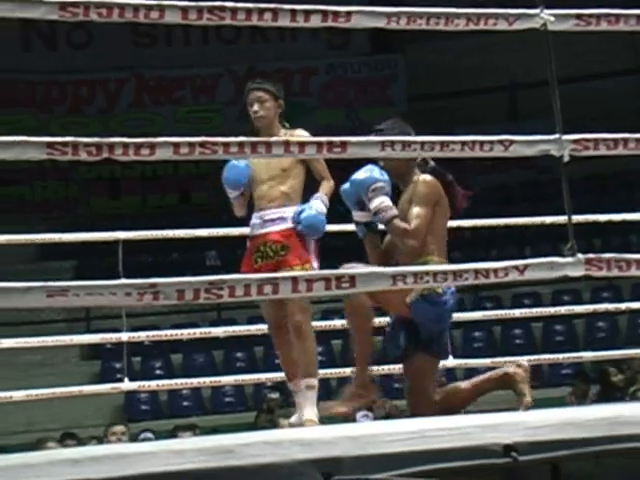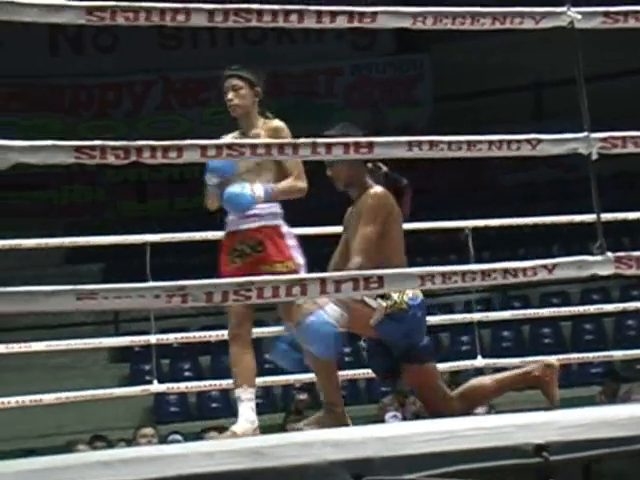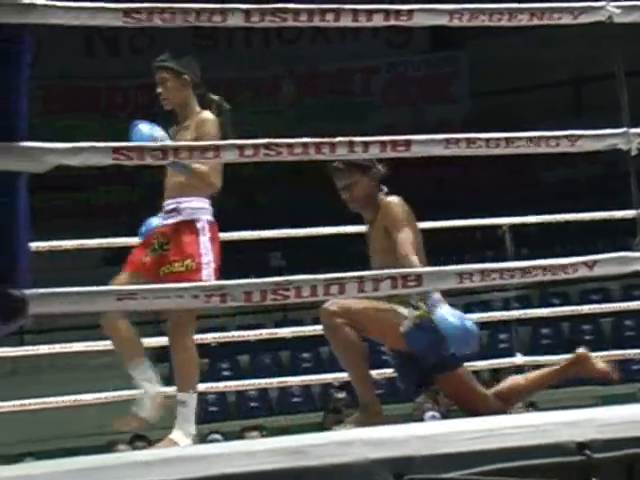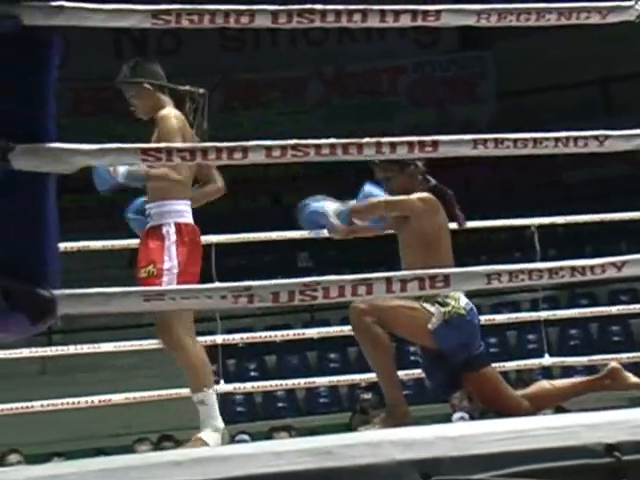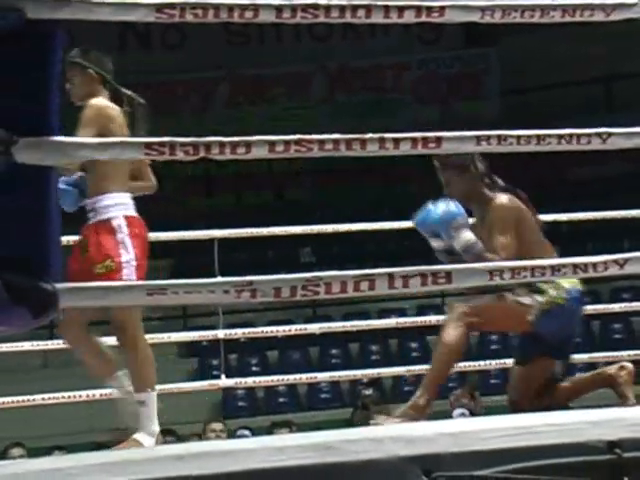
dt=0.7s
person 1, frame 1
left shoulder: (299, 138)
right shoulder: (246, 153)
left elbow: (327, 181)
right elbow: (238, 211)
left wrist: (319, 203)
right wrist: (234, 192)
left hip: (293, 234)
right hip: (258, 239)
left knee: (298, 320)
right knee: (278, 326)
left ankle: (309, 408)
right ankle: (300, 402)
person 1, frame 2
left shoulder: (275, 129)
right shoulder: (227, 143)
left elbow: (300, 184)
right elbow: (212, 203)
left wrist: (258, 193)
right wrist: (214, 180)
left hip: (271, 233)
right hip: (236, 239)
left knee: (296, 322)
right knee: (237, 327)
right ankle: (246, 419)
person 1, frame 3
left shoulder: (207, 120)
right shoulder: (179, 128)
left elbow: (211, 181)
left hip: (194, 230)
right hip: (167, 231)
left knee: (180, 328)
right knee: (109, 308)
left ankle: (185, 430)
right ankle: (150, 391)
person 1, frame 4
left shoulder: (168, 119)
right shoulder: (180, 124)
left elbow: (177, 176)
right elbow: (216, 186)
left hip: (170, 233)
right hip: (169, 233)
left knee: (176, 333)
right knee: (176, 334)
left ankle: (212, 428)
right ankle: (211, 424)
person 1, frame 5
left shoulder: (97, 109)
right shoulder: (116, 119)
left elbow: (70, 164)
right elbow: (149, 183)
right wrist: (92, 185)
left hip: (117, 229)
right hip: (99, 231)
left knee: (128, 329)
right knee: (70, 325)
left ankle: (148, 430)
right ankle: (132, 394)
person 2, frame 1
left shoulder: (427, 185)
right shoulder: (404, 196)
left elbow: (414, 237)
right elbow: (382, 264)
left wrist: (383, 208)
right wrist: (365, 222)
left hip: (431, 292)
right hip: (419, 300)
right knee: (423, 408)
left ankle: (362, 384)
right ankle: (505, 375)
person 2, frame 2
left shoulder: (376, 198)
right shoulder: (354, 210)
left elbow: (359, 263)
right elbow: (337, 269)
left wrist: (331, 309)
right wrist: (325, 304)
left hip: (395, 306)
right hip: (387, 310)
left knee: (307, 313)
right knee: (447, 406)
left ankle: (333, 412)
right ankle: (535, 374)
person 2, frame 3
left shoulder: (393, 208)
right shoulder: (372, 223)
left elbow: (412, 263)
left wrist: (437, 306)
left hip: (417, 318)
right hip: (412, 327)
left knee: (333, 313)
right knee: (490, 406)
left ankle: (370, 411)
right ankle: (572, 365)
person 2, frame 4
left shoulder: (421, 203)
right shoulder: (405, 216)
left elbow: (382, 205)
right elbow: (350, 228)
right wrist: (340, 223)
left hip: (448, 316)
right hip: (444, 323)
left knee: (363, 311)
right knee: (518, 407)
left ankle: (396, 411)
right ankle: (606, 379)
person 2, frame 5
left shoulder: (502, 207)
right shoulder: (479, 220)
left wrist: (463, 239)
right wrist: (444, 246)
left hip: (554, 297)
right hip: (546, 304)
left knee: (461, 315)
right knee: (523, 402)
left ankle: (417, 407)
right ankle: (610, 377)
